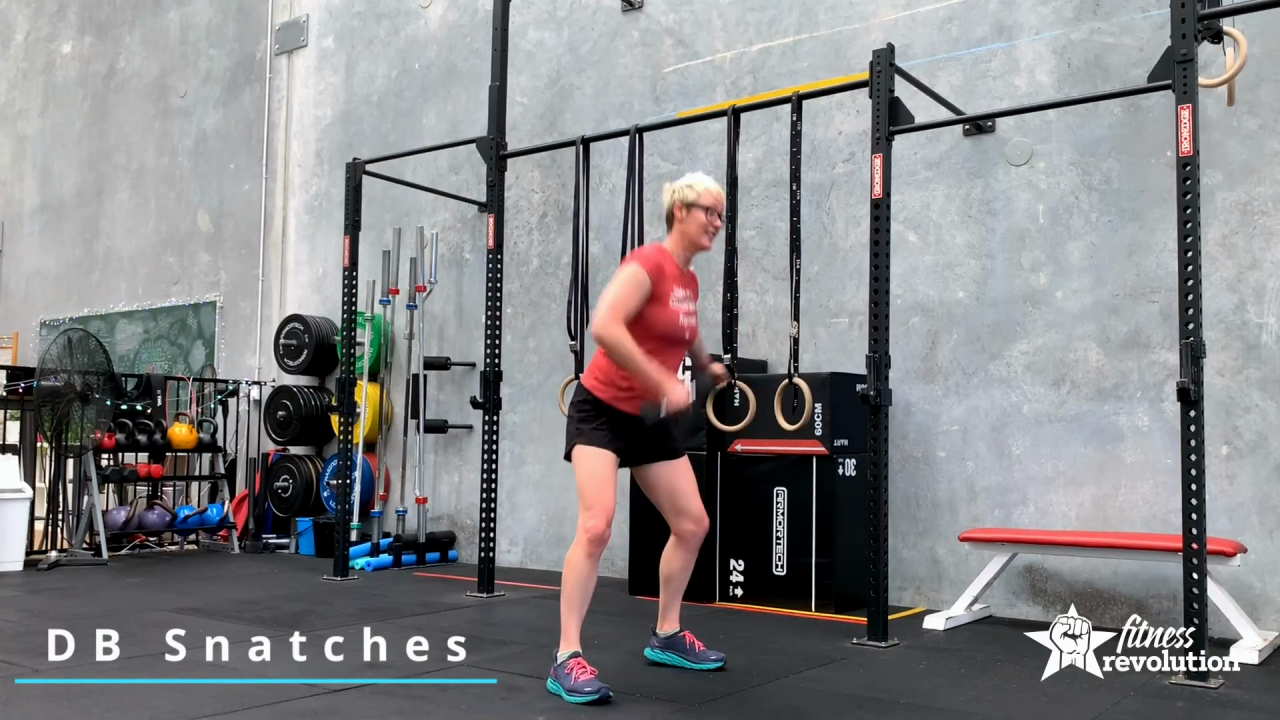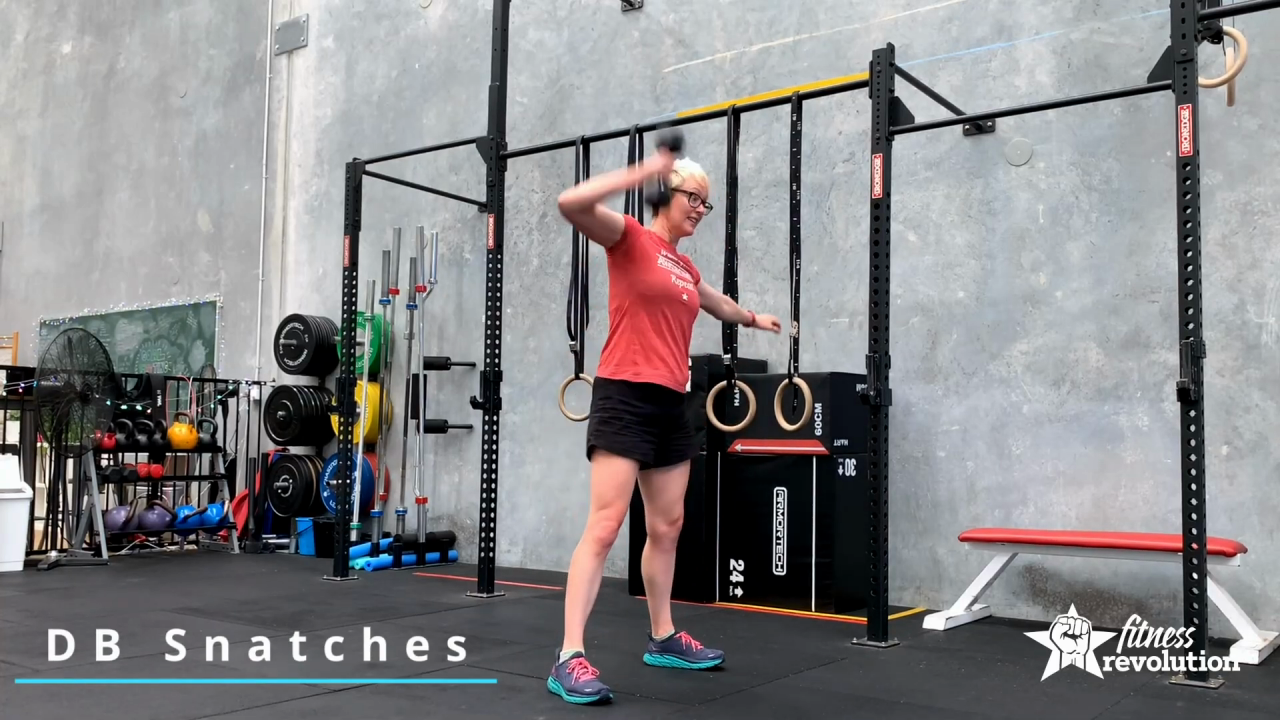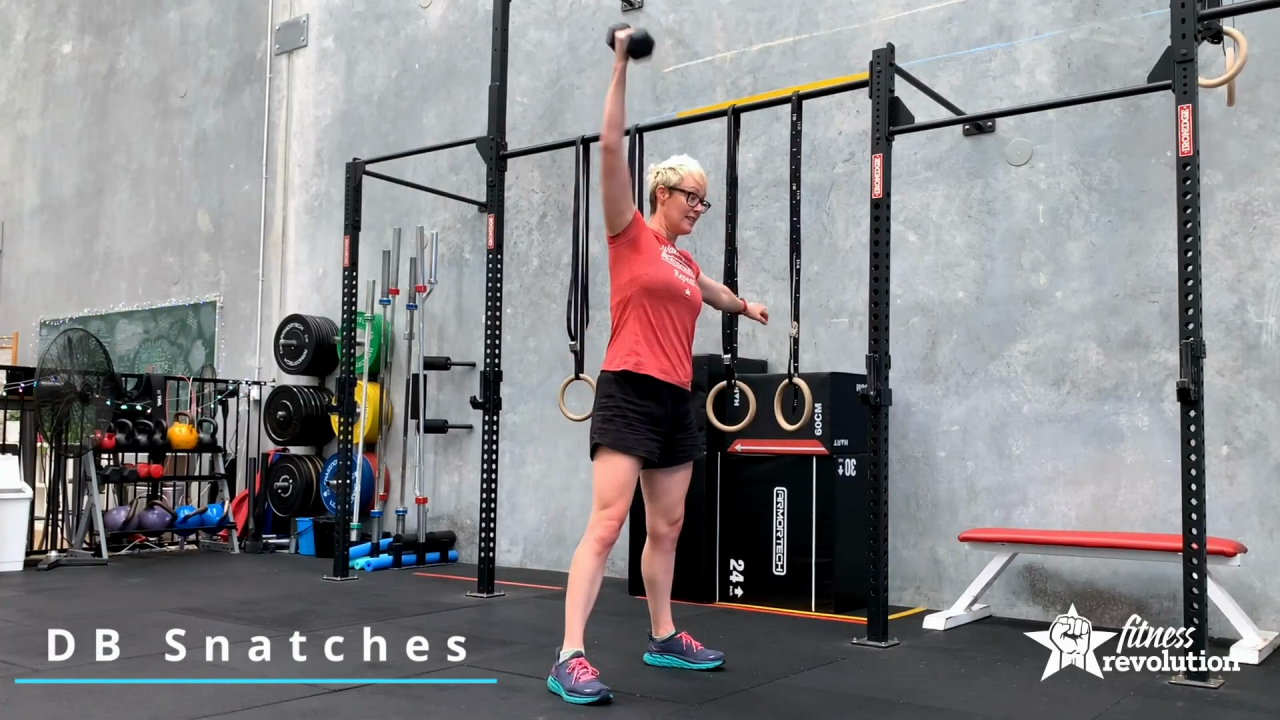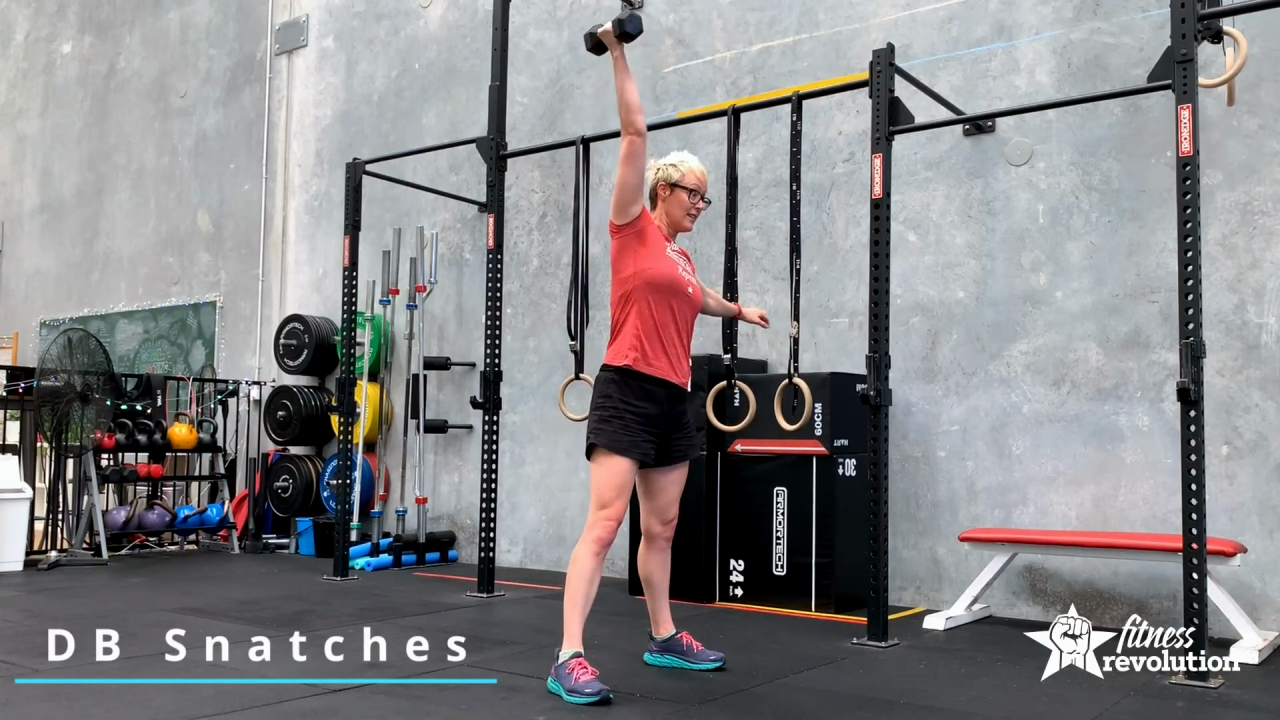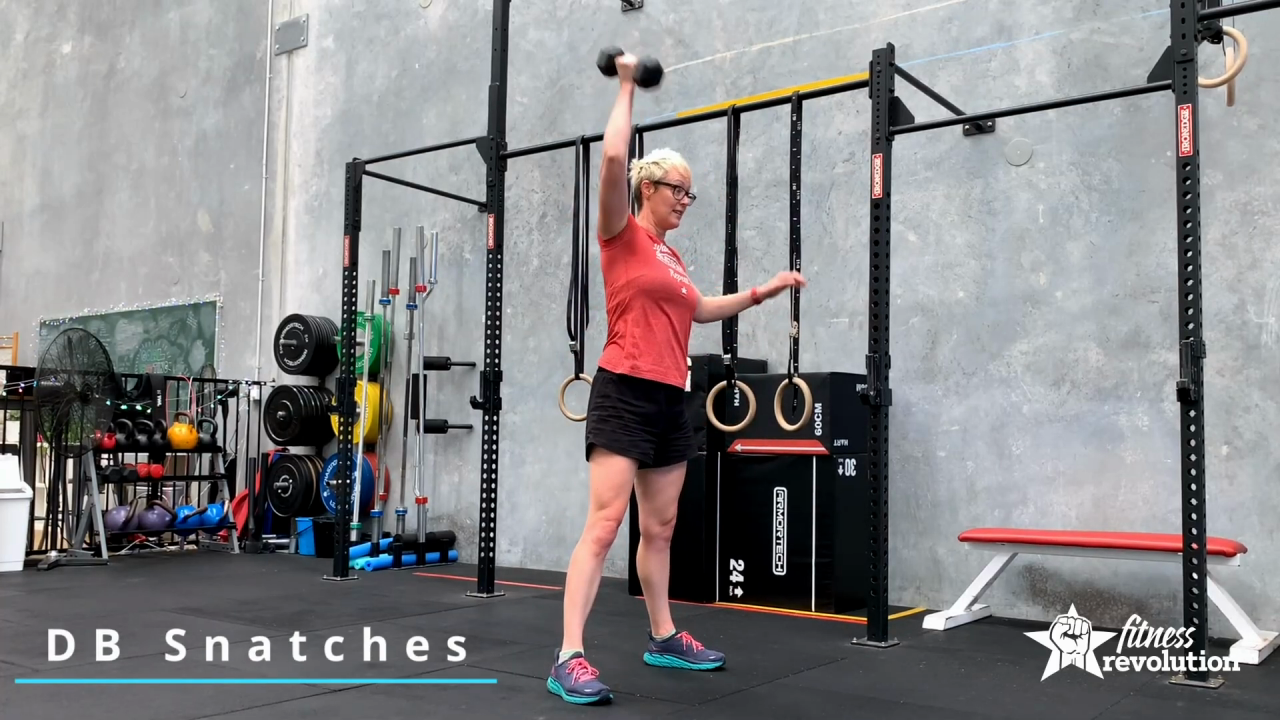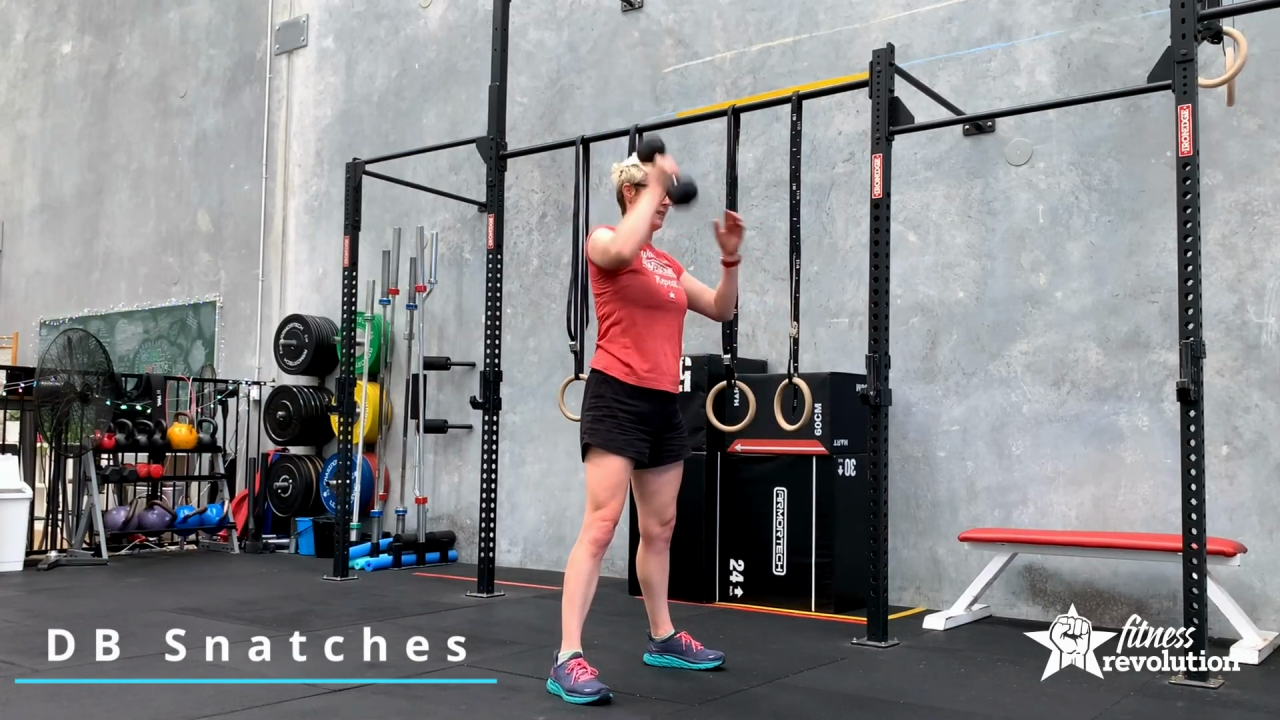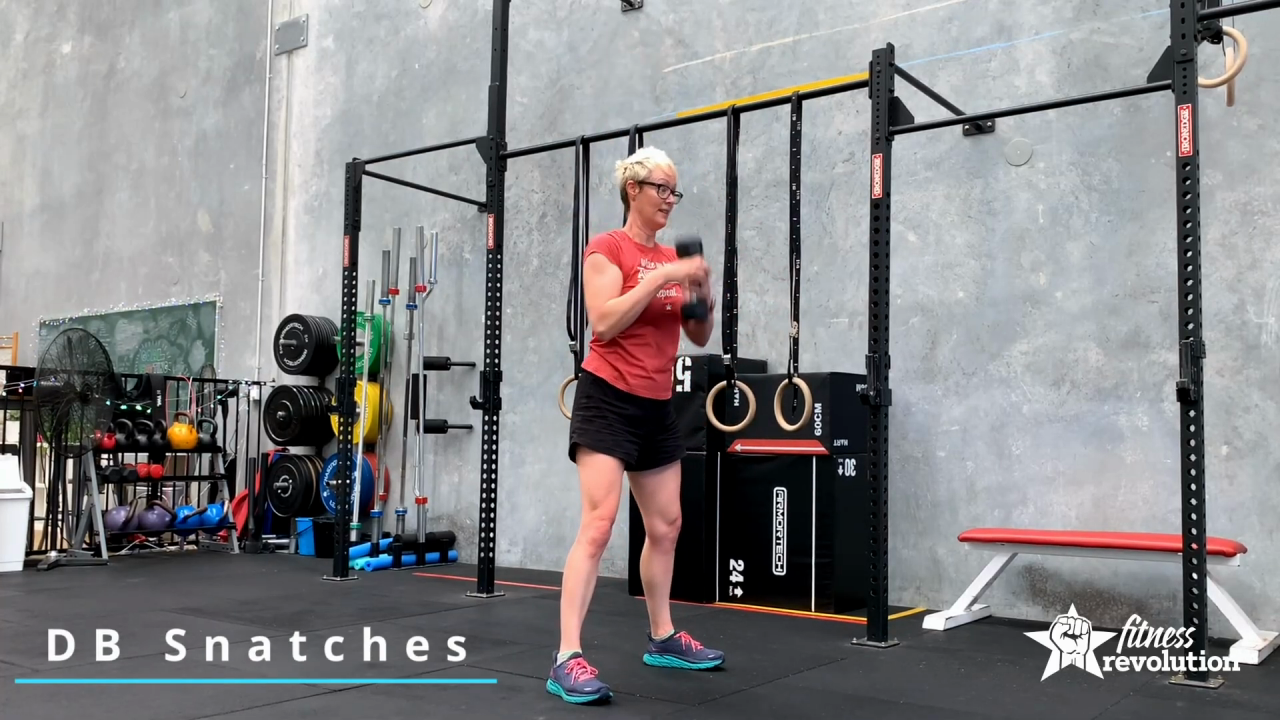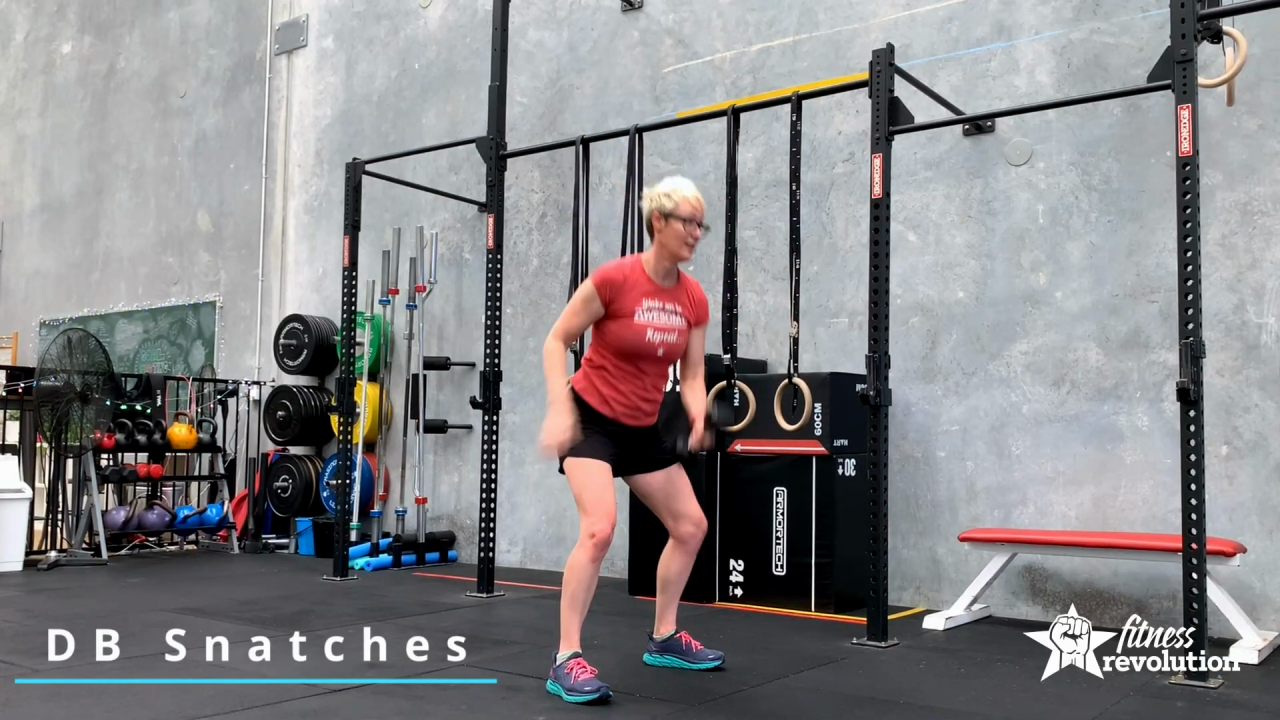
dt=0.2s
person 1, frame 1
left shoulder: (688, 277)
right shoulder: (646, 262)
right elbow: (603, 329)
left wrist: (706, 365)
right wrist: (662, 382)
left hip: (651, 418)
right hip: (603, 409)
left knee: (694, 525)
right knee: (596, 526)
left ankle: (668, 636)
right ankle: (567, 658)
person 1, frame 2
left shoulder: (685, 265)
right shoulder: (629, 236)
left elbow: (710, 299)
right elbow: (571, 202)
left wrist: (752, 318)
right wrist: (640, 174)
left hip: (671, 406)
right hip: (625, 397)
left knee: (666, 527)
right knee: (604, 527)
left ankle: (663, 638)
right ankle: (569, 661)
person 1, frame 3
left shoulder: (683, 260)
right shoulder: (629, 233)
left elbow: (702, 289)
right elbow: (610, 146)
left wrist: (742, 304)
right wrist: (621, 67)
left hip: (675, 400)
right hip: (629, 394)
left knee: (666, 528)
right knee: (606, 527)
left ankle: (664, 637)
right ankle: (569, 658)
person 1, frame 4
left shoulder: (680, 258)
right shoulder: (633, 229)
right elbow: (635, 134)
left wrist: (741, 310)
right wrist: (618, 53)
left hip: (671, 399)
right hip: (626, 392)
left knee: (661, 528)
right knee: (604, 526)
left ankle: (663, 637)
right ankle: (568, 658)
person 1, frame 5
left shoulder: (672, 254)
right shoulder: (621, 233)
left elbow: (702, 311)
right elbow: (611, 162)
left wrist: (766, 291)
right wrist: (625, 87)
left hip: (670, 400)
right hip: (623, 394)
left knee: (658, 528)
right knee: (603, 525)
left ankle: (664, 637)
right ankle: (569, 658)
person 1, frame 6
left shoulder: (666, 258)
right shoulder: (605, 238)
left elbow: (721, 310)
right elbow: (626, 247)
left wrist: (729, 257)
right wrist: (653, 193)
left hip: (664, 403)
right hip: (617, 396)
left knee: (659, 529)
right knee: (601, 527)
left ankle: (663, 639)
right ankle: (567, 660)
person 1, frame 7
left shoulder: (676, 262)
right shoulder: (607, 250)
left elbow: (700, 335)
right elbow: (601, 324)
left wrist: (699, 295)
right wrist: (660, 285)
left hip: (656, 409)
right hip: (606, 403)
left knee: (664, 528)
right knee: (598, 528)
left ankle: (662, 638)
right ankle: (566, 658)
person 1, frame 8
left shoulder: (694, 297)
right shoulder: (614, 278)
left elbow: (692, 376)
right elbow: (558, 340)
left wrist: (700, 418)
right wrist: (560, 408)
left hip: (645, 429)
right hip: (593, 421)
left knee: (690, 526)
right knee: (599, 530)
left ankle: (664, 638)
right ankle: (568, 659)
